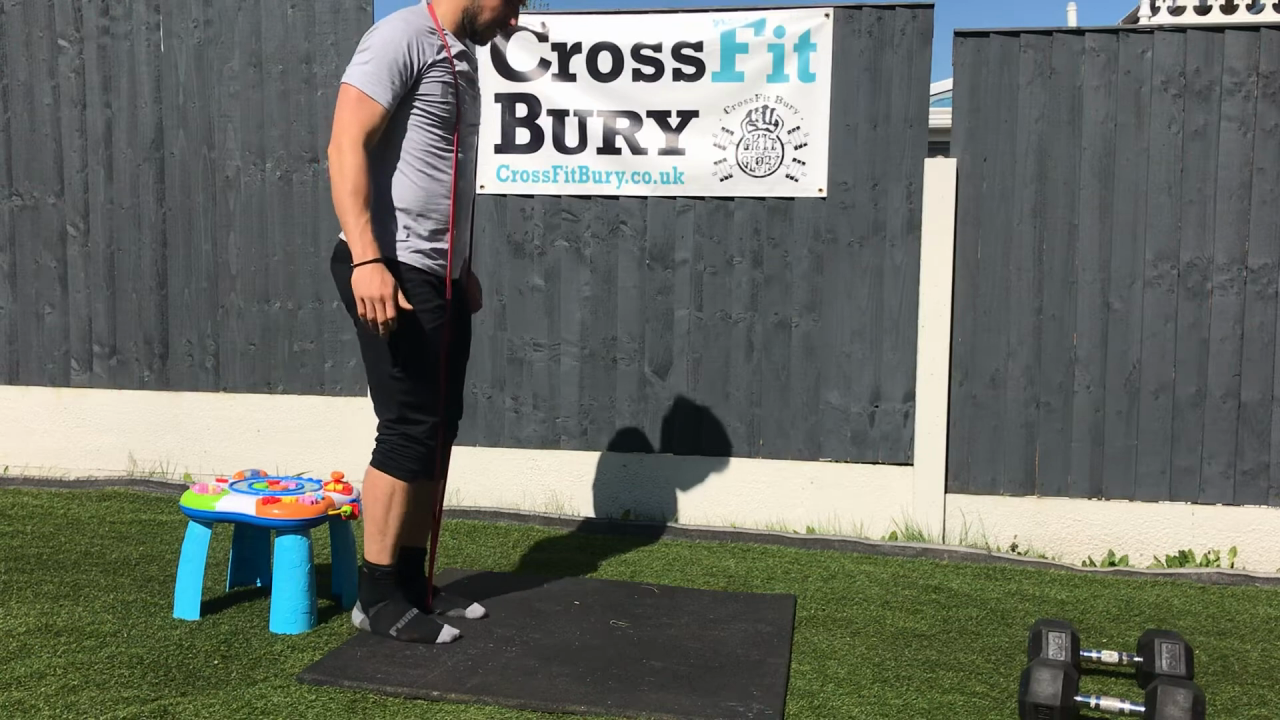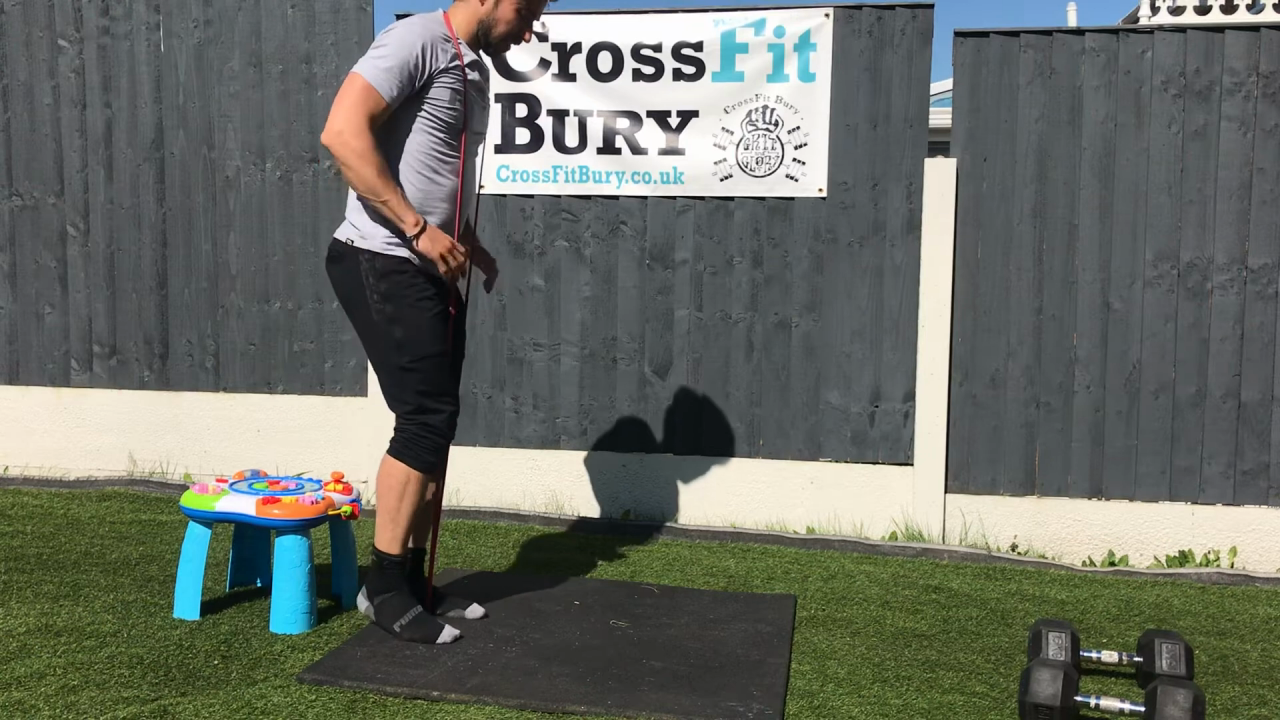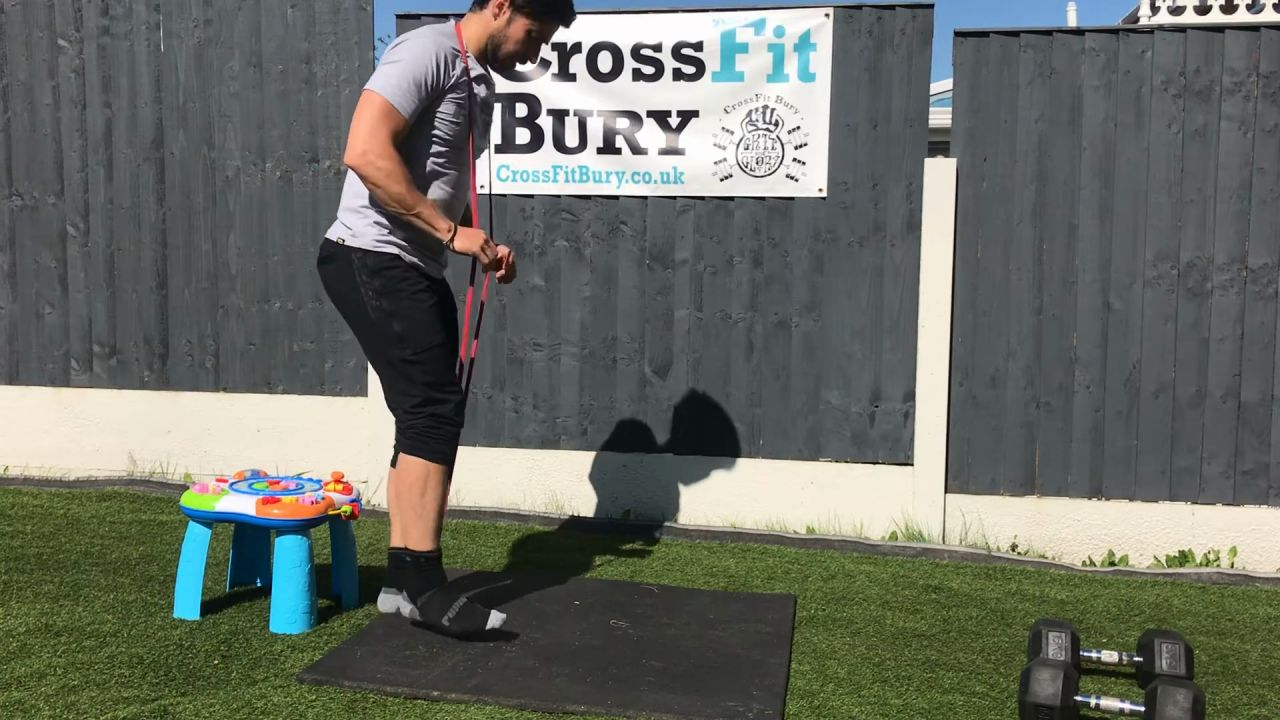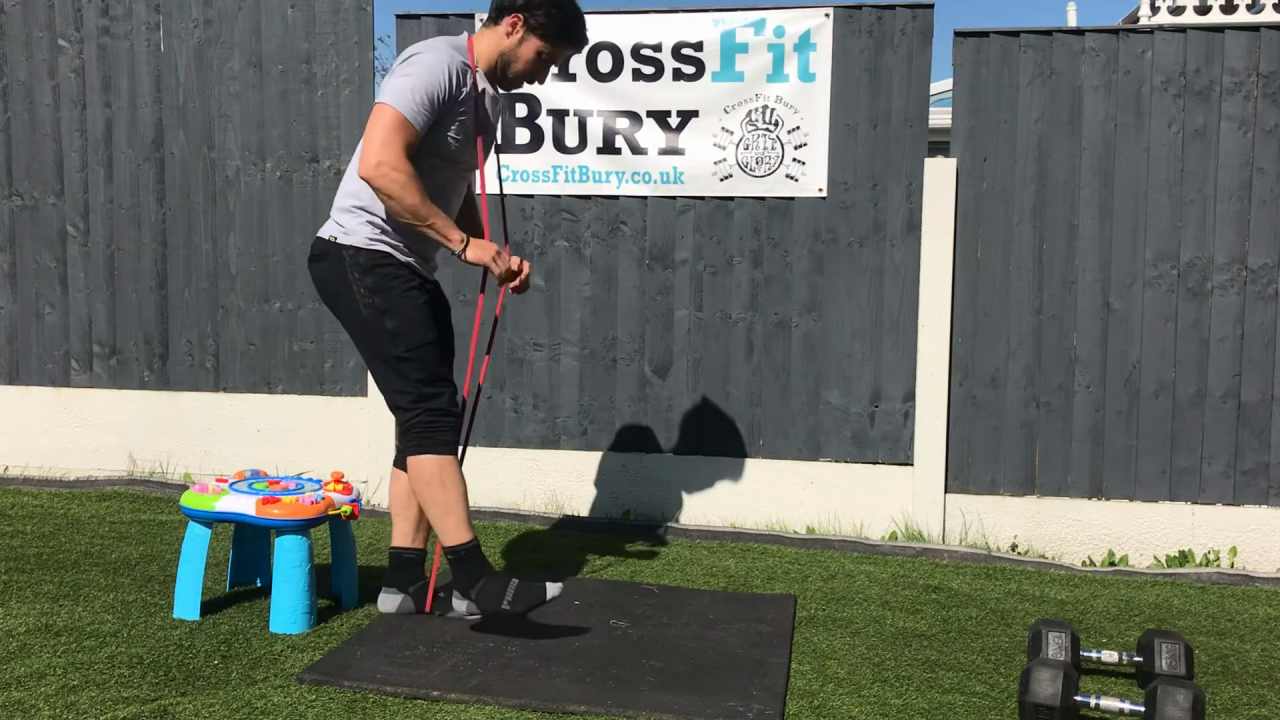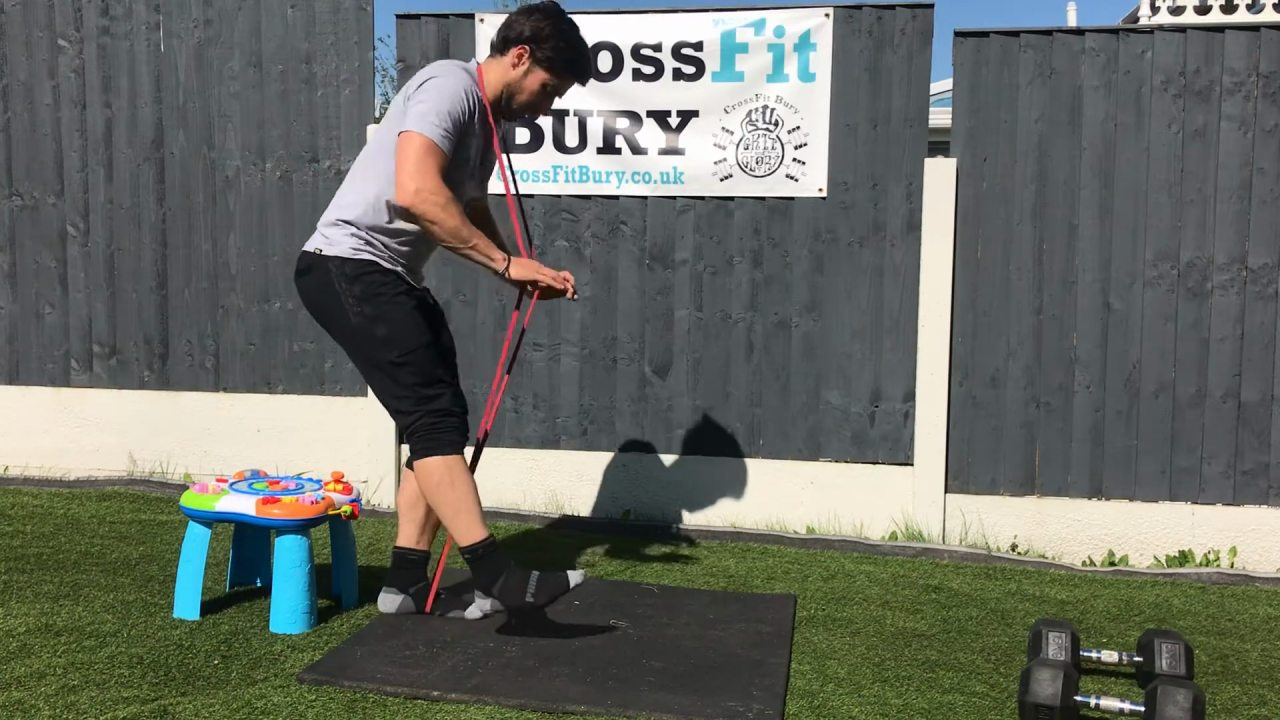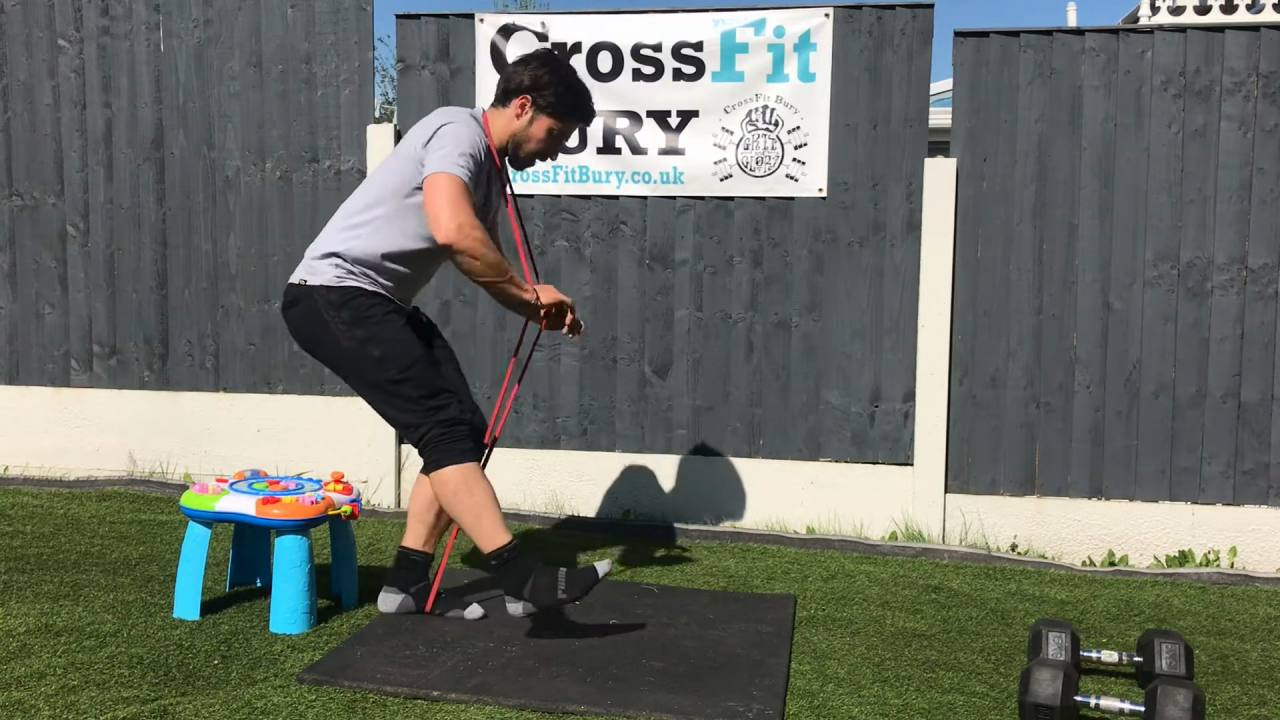
dt=0.3s
person 1, frame 1
left shoulder: (462, 58)
right elbow: (346, 149)
left wrist: (463, 268)
right wrist: (368, 262)
left hip: (436, 278)
right hip: (390, 278)
left knee: (439, 429)
right knee: (408, 428)
left ankle: (411, 581)
right ankle: (378, 595)
person 1, frame 2
left shoulder: (473, 69)
right elbow: (342, 132)
left wrist: (471, 245)
right wrist: (418, 230)
left hip: (430, 269)
right hip: (383, 262)
left knee: (436, 422)
right knee: (426, 417)
left ankle: (409, 580)
right ankle: (383, 584)
person 1, frame 3
left shoulder: (479, 82)
right shoulder: (427, 51)
right elbow: (365, 152)
left wrist: (482, 244)
right wrist: (452, 232)
left hip: (419, 269)
right hip: (373, 260)
left knee: (430, 418)
right knee: (432, 412)
left ankle: (404, 578)
right ankle: (427, 586)
person 1, frame 4
left shoulder: (486, 95)
right shoulder: (438, 63)
right elbow: (378, 163)
left wrist: (493, 254)
right wrist: (463, 244)
left hip: (408, 268)
right hip: (363, 258)
left knee: (430, 416)
right knee: (430, 411)
left ankle: (405, 579)
right ankle: (474, 579)
person 1, frame 5
left shoulder: (487, 124)
right shoulder: (449, 87)
left elbow: (474, 220)
right elbow: (418, 193)
left wrist: (526, 271)
right wrist: (508, 264)
left hip: (392, 277)
right hip: (345, 267)
left knee: (442, 419)
right knee: (433, 415)
left ankle: (406, 580)
right ankle: (495, 576)
person 1, frame 6
left shoulder: (489, 166)
right shoulder: (459, 132)
left elbow: (486, 262)
right elbow: (452, 232)
left wrist: (540, 307)
right wrist: (530, 292)
left hip: (383, 301)
right hip: (334, 295)
left knee: (463, 430)
right knee: (444, 428)
left ankle: (408, 581)
right ankle: (523, 579)
